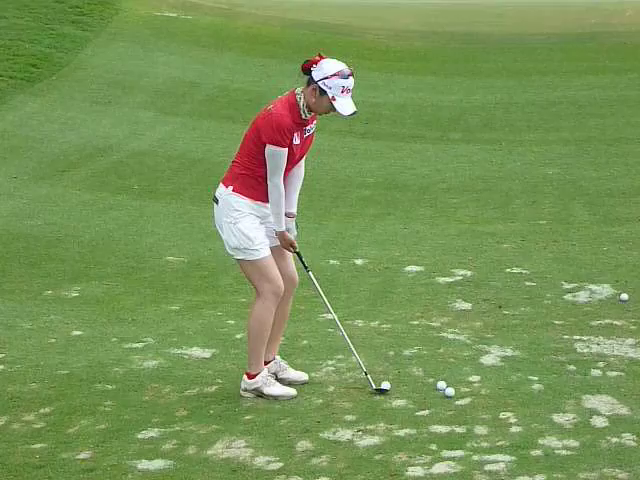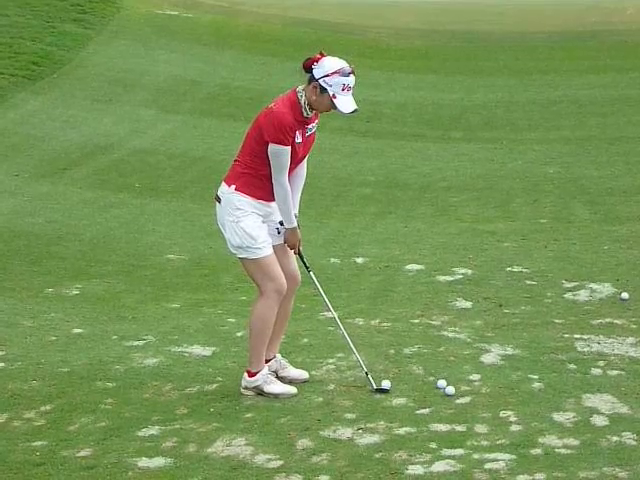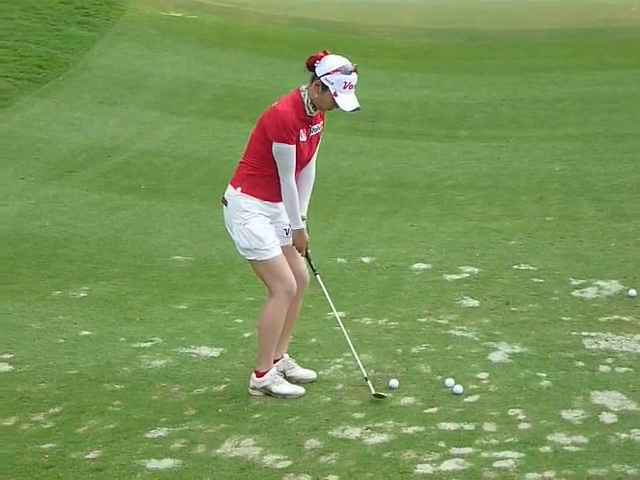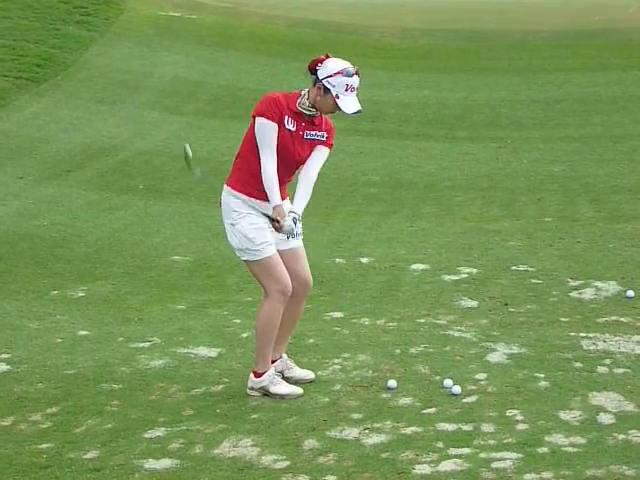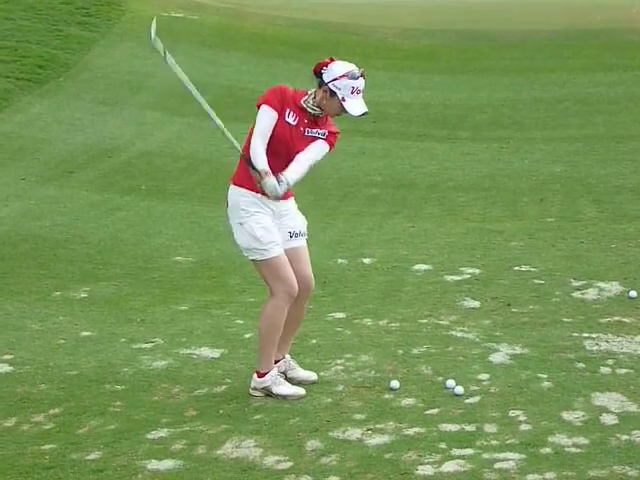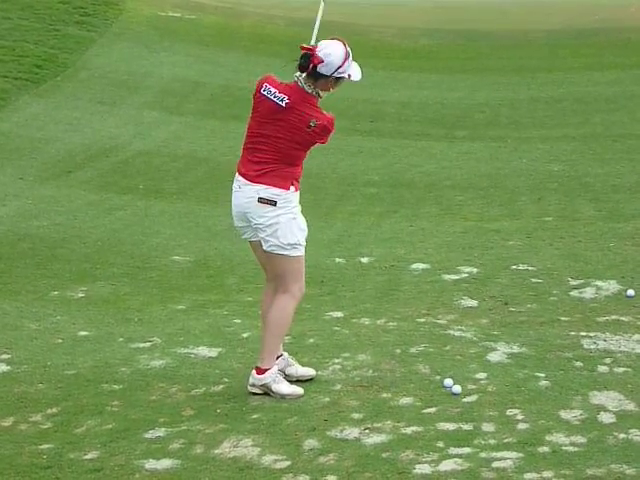
dt=0.5s
person 1, frame 1
left shoulder: (308, 112)
right shoulder: (279, 119)
left elbow: (297, 166)
right elbow: (274, 179)
left wrist: (290, 216)
right wrist: (280, 228)
left hip: (264, 205)
right hip: (239, 205)
left knee: (289, 281)
right knee: (271, 288)
left ankle: (270, 361)
right ankle: (253, 377)
person 1, frame 2
left shoulder: (310, 111)
right shoulder: (281, 117)
left elbow: (299, 166)
right elbow: (280, 178)
left wrist: (292, 216)
right wrist: (290, 226)
left hip: (266, 205)
right hip: (241, 204)
left knee: (291, 280)
right knee: (274, 287)
left ankle: (271, 359)
right ankle: (254, 375)
person 1, frame 3
left shoulder: (316, 114)
right shoulder: (284, 116)
left elbow: (307, 169)
right elbow: (288, 178)
left wrist: (301, 220)
right wrist: (297, 229)
left hip: (273, 206)
right hip: (248, 206)
left knee: (300, 281)
right knee: (283, 287)
left ankle: (279, 359)
right ankle: (262, 376)
person 1, frame 4
left shoulder: (324, 129)
right shoulder: (274, 104)
left elbow: (308, 174)
right elbow: (266, 160)
left wrist: (293, 213)
right wrist: (277, 205)
left hip: (276, 207)
right hip: (243, 205)
left knee: (302, 284)
right knee: (279, 288)
left ankle: (277, 359)
right ankle: (260, 375)
person 1, frame 5
left shoulder: (327, 132)
right shoulder: (280, 96)
left elbow: (302, 164)
right elbow: (257, 143)
left wrist: (278, 181)
right wrist: (262, 168)
left hip: (278, 203)
right hip: (249, 202)
left knee: (305, 287)
right knee: (285, 289)
left ankle: (279, 359)
right ankle: (263, 376)
person 1, frame 6
left shoulder: (266, 86)
right shoulder: (322, 123)
left hip: (243, 192)
right hip: (275, 202)
left knee: (275, 280)
right knee: (292, 288)
left ankle: (275, 356)
right ankle: (263, 373)
